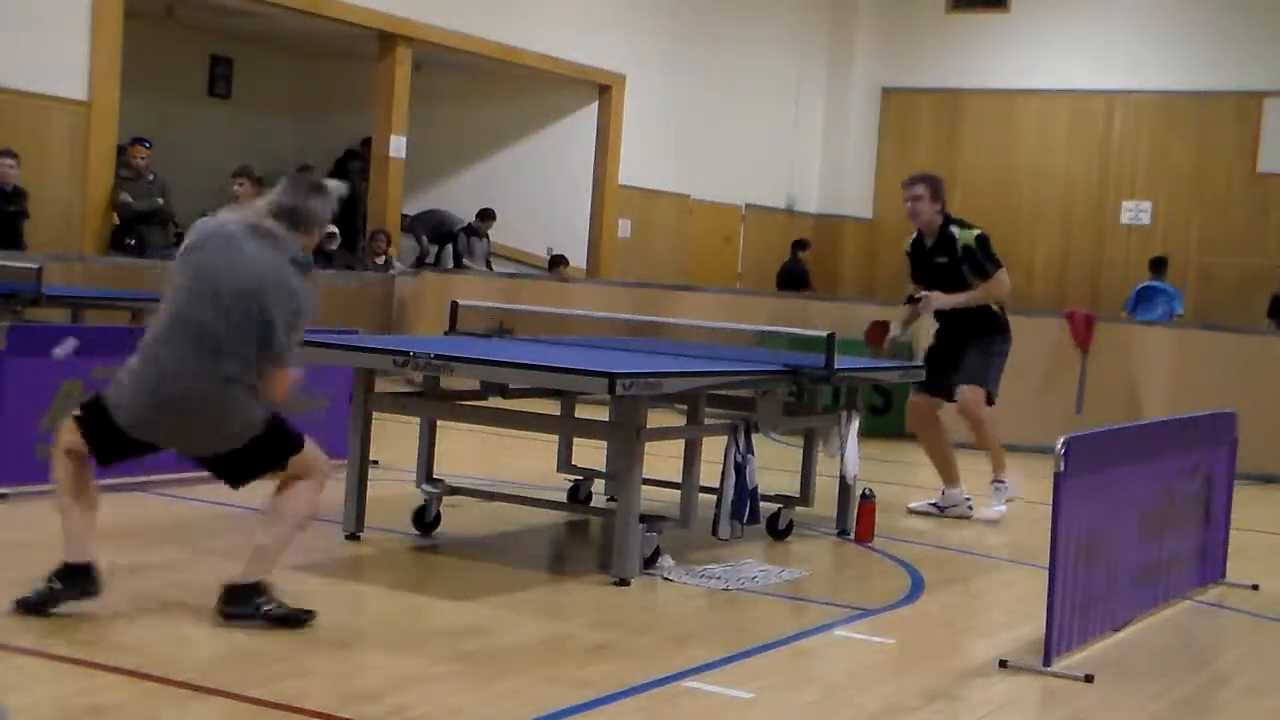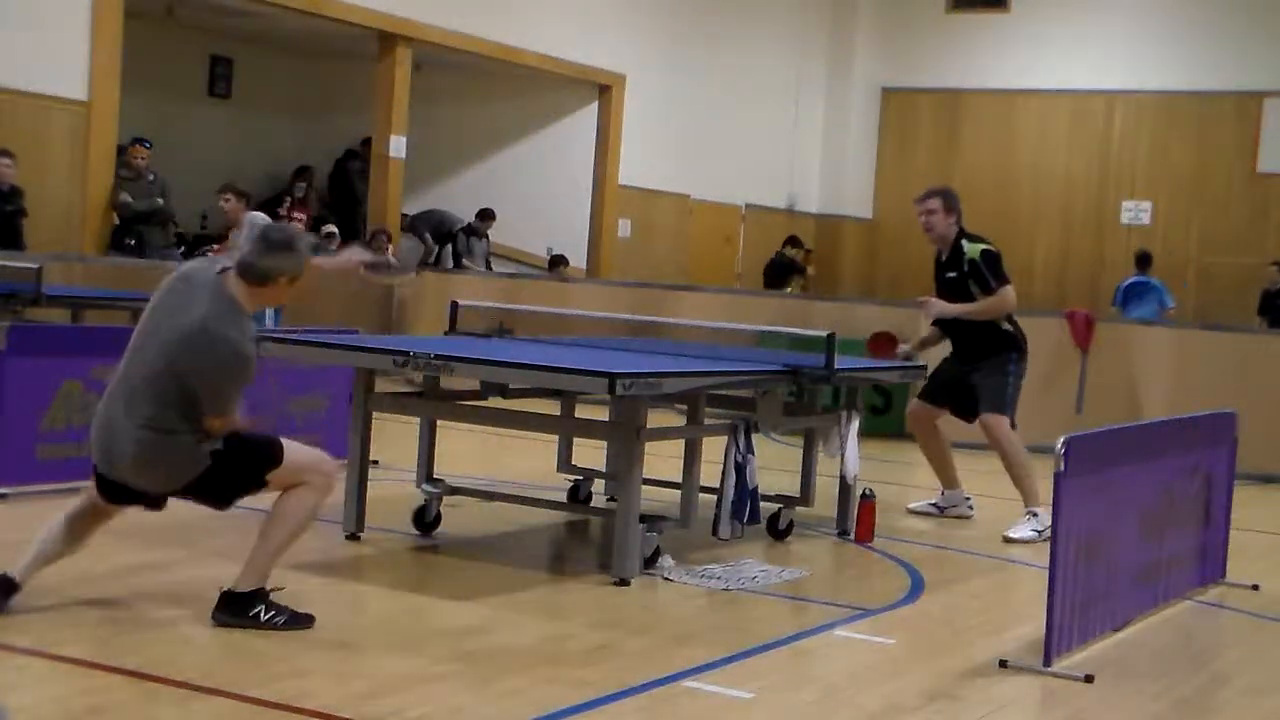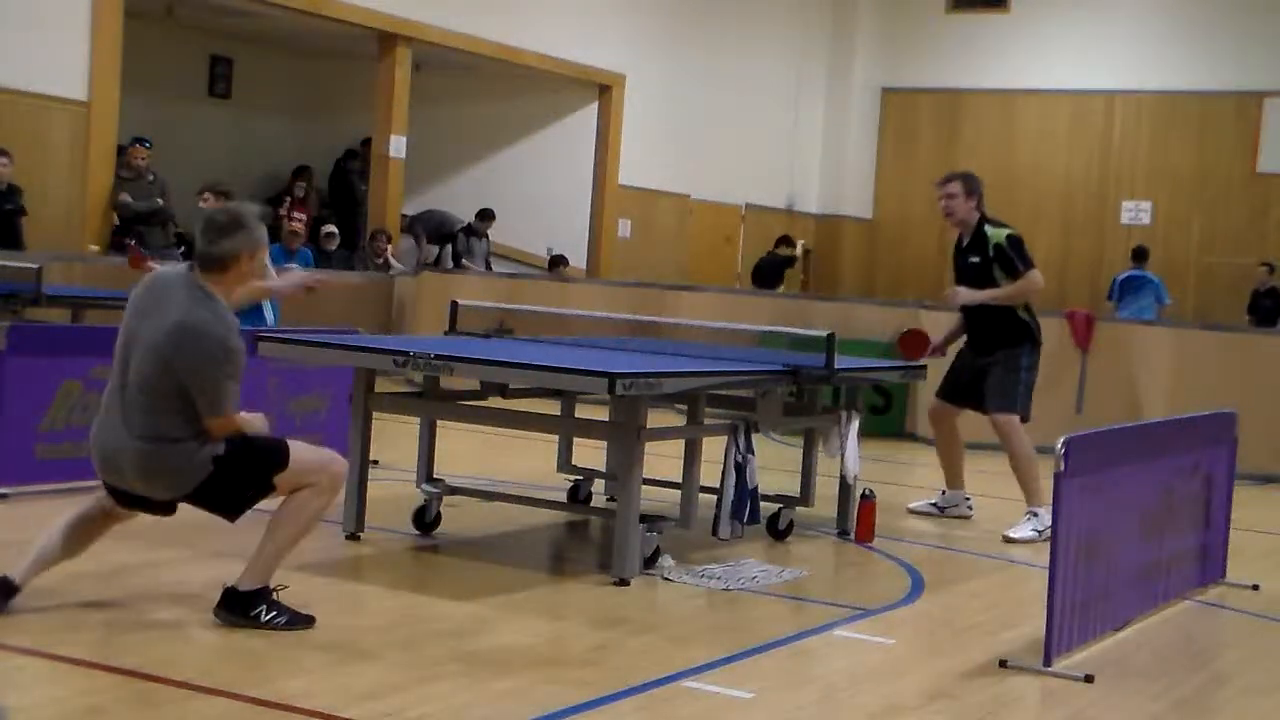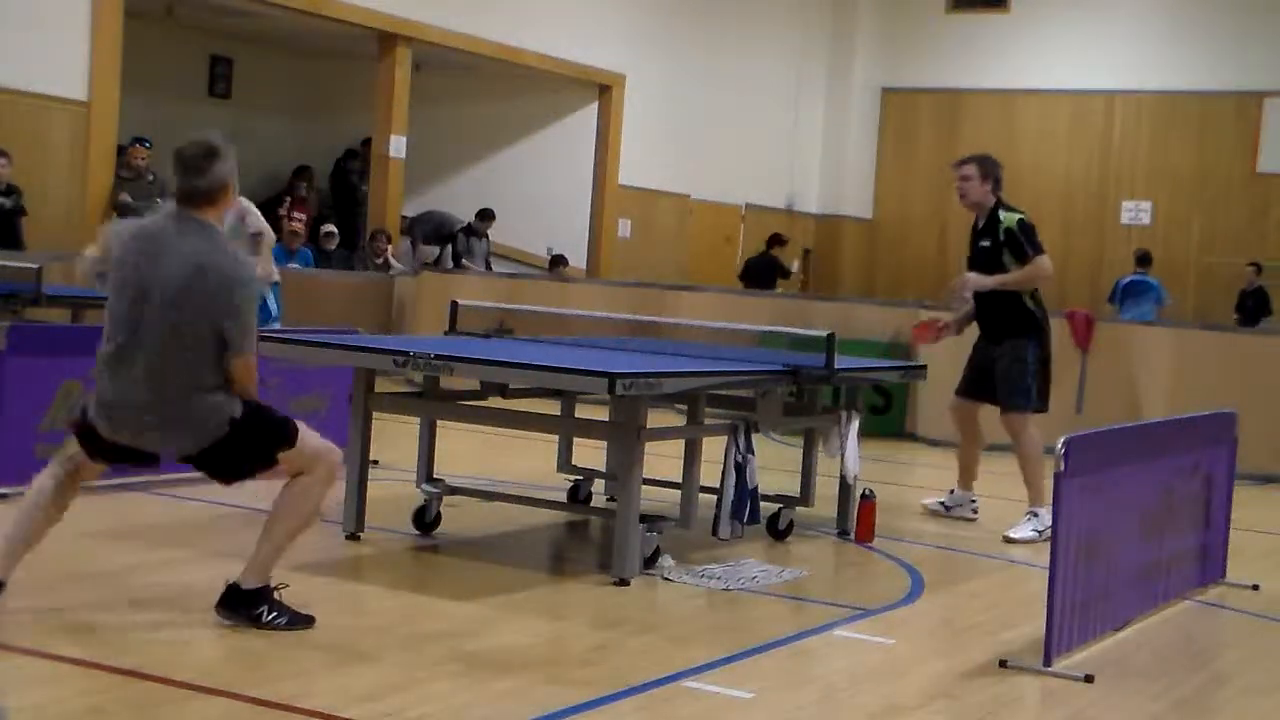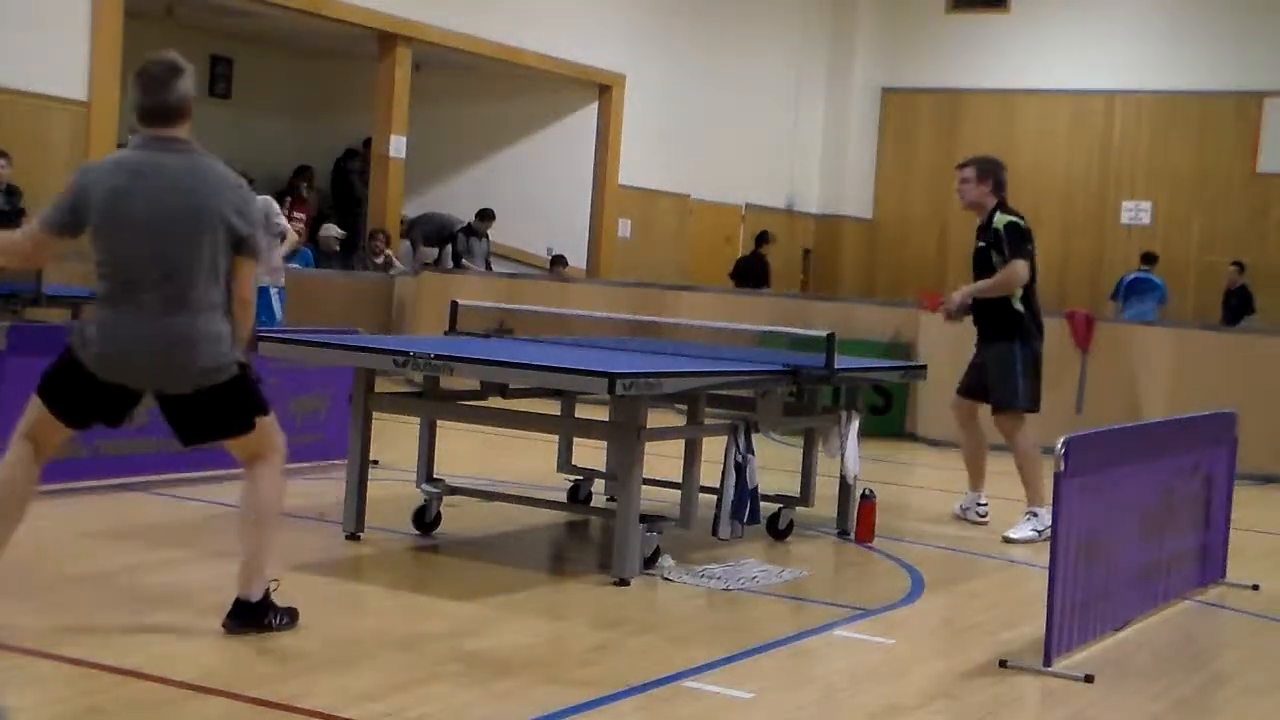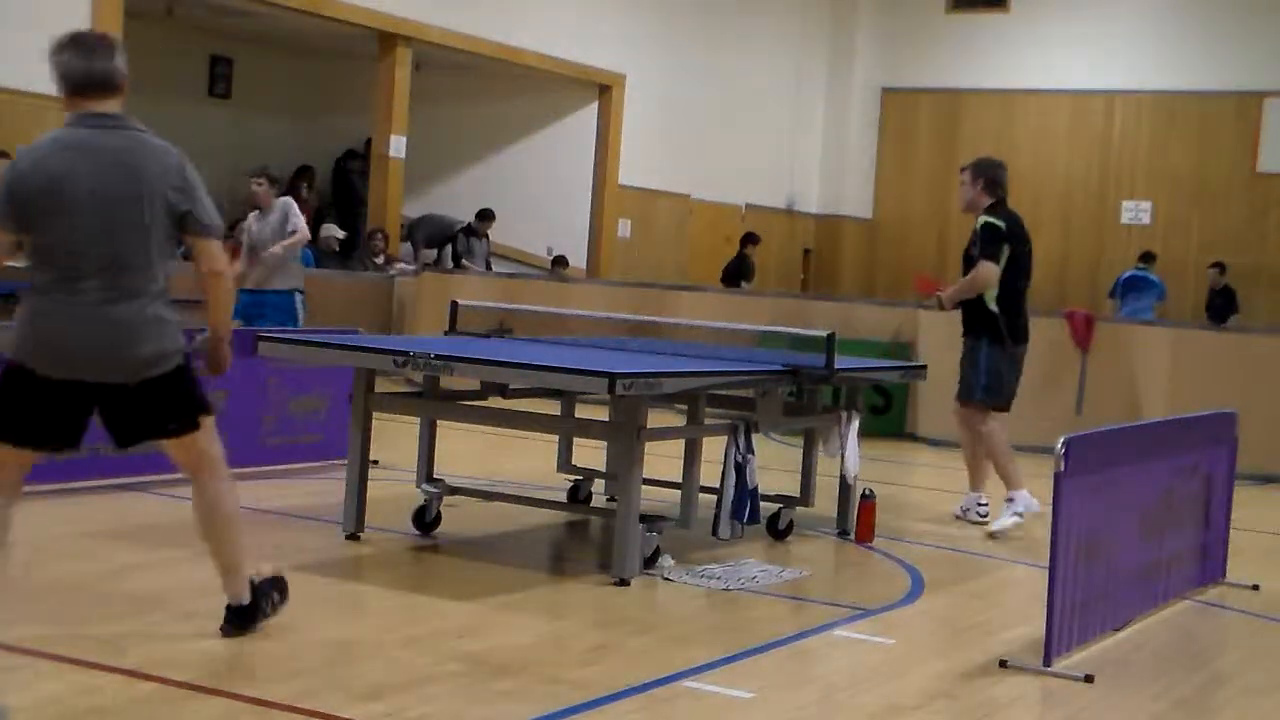
dt=0.2s
person 1, frame 1
left shoulder: (212, 231)
right shoulder: (289, 291)
right elbow: (273, 392)
left wrist: (272, 201)
left hip: (141, 399)
right hip: (222, 418)
left knee: (68, 444)
right knee: (313, 473)
left ankle: (77, 569)
right ankle: (247, 588)
person 1, frame 2
left shoulder: (198, 271)
right shoulder: (233, 345)
left elbow: (247, 256)
right elbow: (221, 425)
right wrist: (238, 418)
left hip: (113, 441)
right hip: (171, 458)
left knee: (98, 506)
right knee: (319, 472)
right ankle: (244, 598)
person 1, frame 3
left shoulder: (161, 279)
right shoulder: (217, 336)
right elbow: (221, 425)
left wrist: (279, 285)
right wrist: (253, 424)
left hip: (113, 449)
right hip: (174, 463)
left knee: (108, 507)
right knee: (329, 471)
right ankle: (247, 595)
person 1, frame 4
left shoulder: (131, 234)
right shoulder: (234, 271)
right elbow: (242, 376)
right wrist: (249, 411)
left hip: (115, 406)
right hip: (195, 419)
left knee: (66, 468)
right knee: (323, 462)
right ankle: (250, 592)
person 1, frame 5
left shoulder: (99, 176)
right shoulder: (230, 188)
right elbow: (243, 293)
right wrist: (232, 352)
left hip: (105, 348)
right hip: (195, 355)
right knee: (266, 454)
right ankle: (252, 600)
person 1, frame 6
right shoulder: (169, 164)
right elbow: (216, 269)
right wrist: (219, 339)
right hip: (145, 348)
right knee: (207, 467)
right ankle: (243, 600)
person 2, frame 1
left shoulder: (967, 237)
right shoulder: (914, 246)
left elbow: (1002, 286)
left wrist: (950, 300)
right wrist: (902, 326)
left hip: (986, 334)
right hip: (950, 336)
left knee: (969, 401)
right knee: (918, 408)
left ankle: (1001, 481)
right ankle: (953, 494)
person 2, frame 2
left shoulder: (978, 253)
right shoulder: (941, 261)
left elbow: (1007, 302)
left wrist: (953, 309)
right wrist: (916, 346)
left hip: (1001, 353)
right hip: (964, 355)
left knee: (994, 425)
right knee: (917, 414)
left ankle: (1037, 515)
right ankle: (954, 496)
person 2, frame 3
left shoulder: (1000, 237)
right shoulder: (961, 246)
left elbow: (1035, 284)
left wrist: (978, 296)
right wrist: (944, 340)
left hip: (1015, 345)
right hip: (978, 347)
left knee: (1005, 421)
right knee: (940, 412)
left ankle: (1040, 514)
right ankle: (955, 497)
person 2, frame 4
left shoulder: (1012, 222)
right shoulder: (978, 229)
left elbow: (1043, 270)
left wrist: (987, 280)
right wrist: (961, 320)
left hip: (1022, 337)
right hip: (991, 337)
left knee: (1017, 419)
right knee: (962, 409)
left ankle: (1041, 515)
right ankle: (963, 497)
person 2, frame 5
left shoulder: (1007, 223)
right shoulder: (988, 227)
left elbow: (1017, 277)
left wrist: (968, 293)
right wrist: (966, 306)
left hip: (1014, 338)
right hip: (993, 338)
left knee: (1010, 420)
right knee: (964, 408)
left ankle: (1040, 514)
right ankle: (976, 500)
person 2, frame 6
left shoulder: (990, 223)
right shoulder: (1006, 222)
left elbow: (985, 278)
left wrist: (951, 294)
right wrist: (958, 299)
left hip: (991, 335)
right hip: (999, 334)
left knee: (979, 414)
right knee: (968, 413)
left ankle: (1019, 497)
right ankle: (976, 500)
